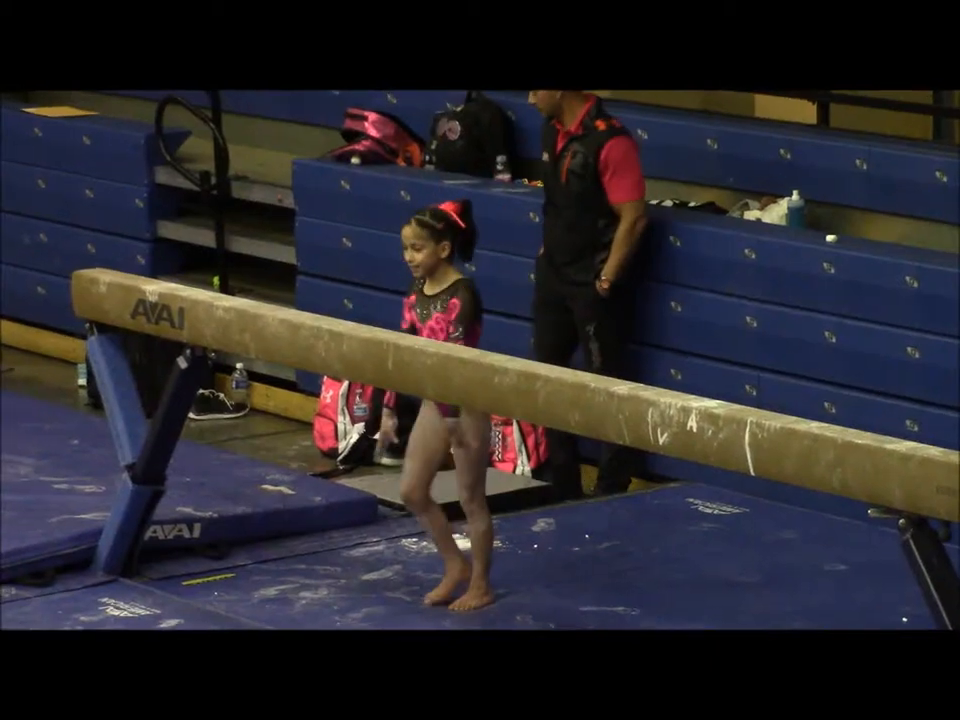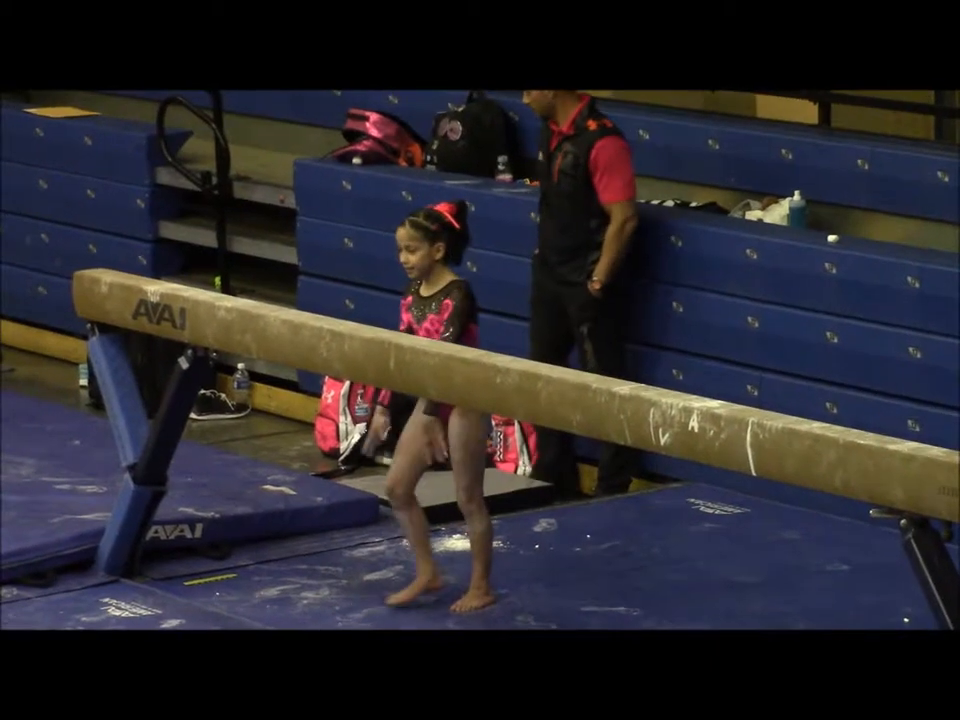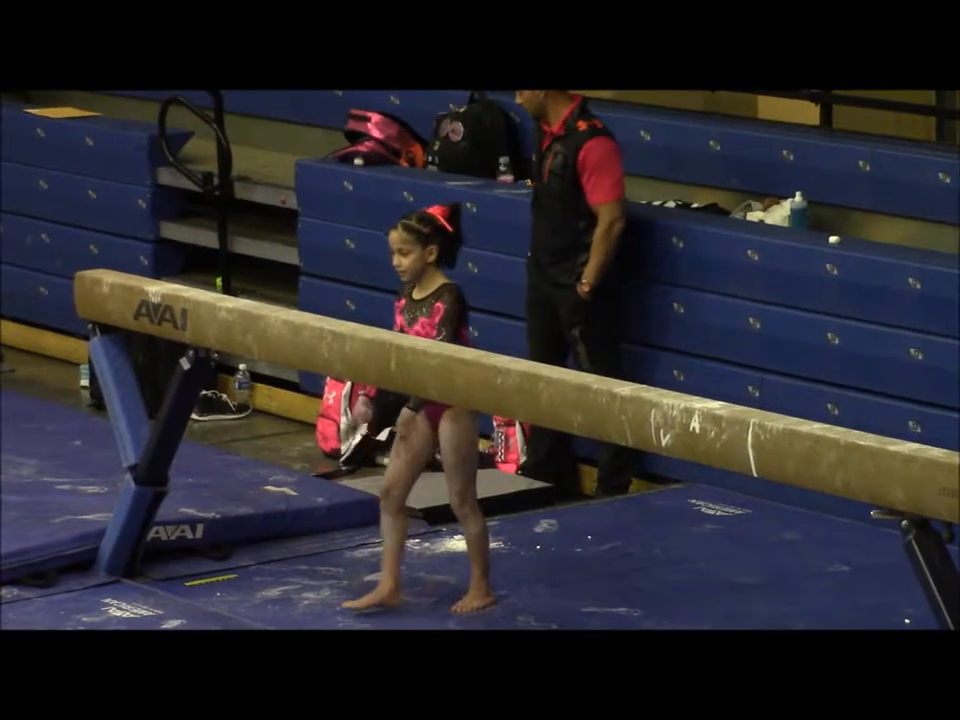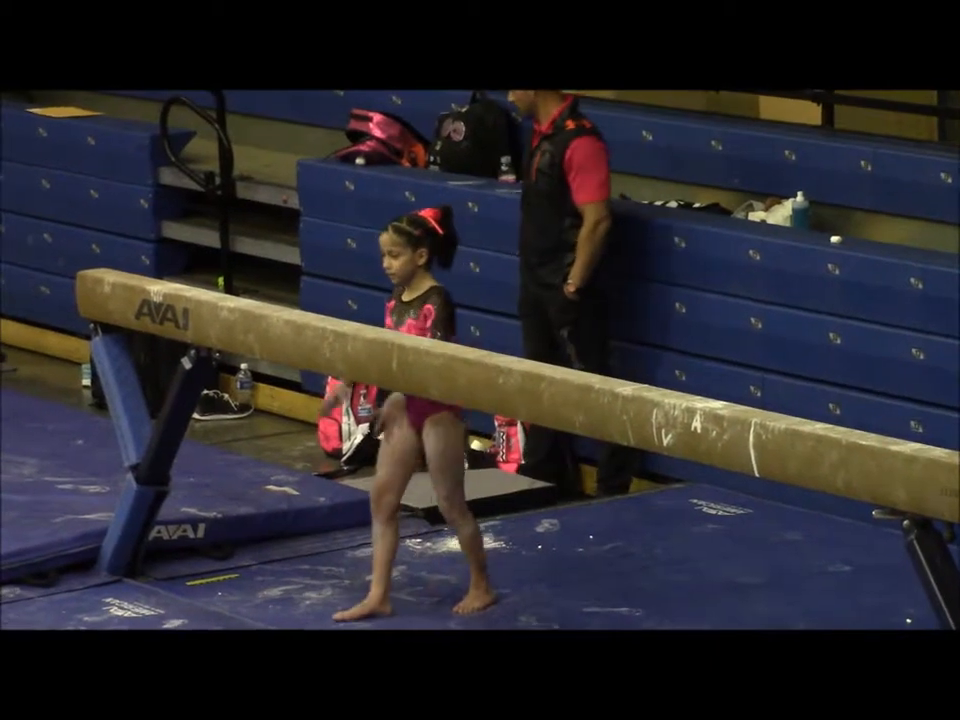
dt=0.1s
person 1, frame 1
left shoulder: (463, 294)
right shoulder: (415, 295)
left wrist: (450, 419)
right wrist: (390, 410)
left hip: (467, 400)
right hip: (435, 399)
left knee: (470, 497)
right knee: (411, 491)
left ankle: (481, 585)
right ankle: (455, 567)
person 1, frame 2
left shoulder: (458, 295)
right shoulder: (412, 296)
left wrist: (431, 418)
right wrist: (382, 408)
left hip: (463, 401)
right hip: (430, 398)
left knee: (468, 498)
right knee: (396, 486)
left ankle: (481, 586)
right ankle: (426, 572)
person 1, frame 3
left shoulder: (449, 299)
right shoulder: (406, 298)
left wrist: (410, 410)
right wrist: (368, 399)
left hip: (454, 405)
right hip: (419, 403)
left knee: (462, 501)
right knee: (391, 492)
left ankle: (481, 587)
right ankle: (389, 585)
person 1, frame 4
left shoulder: (436, 302)
right shoulder: (396, 300)
left wrist: (399, 397)
left hip: (438, 409)
right hip: (407, 406)
left knee: (451, 505)
right knee: (381, 499)
left ankle: (481, 585)
right ankle: (378, 595)
person 2, frame 1
left shoulder: (610, 141)
right shoulder: (552, 131)
left elbow: (633, 219)
left wrist: (606, 281)
right wrist: (545, 253)
left hip: (592, 284)
right hip: (553, 275)
left ankle: (611, 490)
right ankle: (560, 480)
person 2, frame 2
left shoulder: (602, 140)
right shoulder: (550, 131)
left elbow: (623, 219)
left wrist: (599, 281)
right wrist: (543, 254)
left hip: (586, 284)
right hip: (549, 275)
left ankle: (613, 489)
right ankle: (553, 477)
person 2, frame 3
left shoulder: (591, 140)
right shoulder: (547, 132)
left elbow: (610, 221)
left wrist: (588, 284)
left hip: (578, 286)
right hip: (544, 278)
left ankle: (613, 490)
right ankle: (544, 473)
person 2, frame 4
left shoulder: (579, 140)
right shoulder: (541, 132)
left elbow: (596, 221)
left wrist: (574, 284)
left hip: (567, 287)
right hip: (535, 278)
left ankle: (613, 489)
right ankle: (544, 473)
